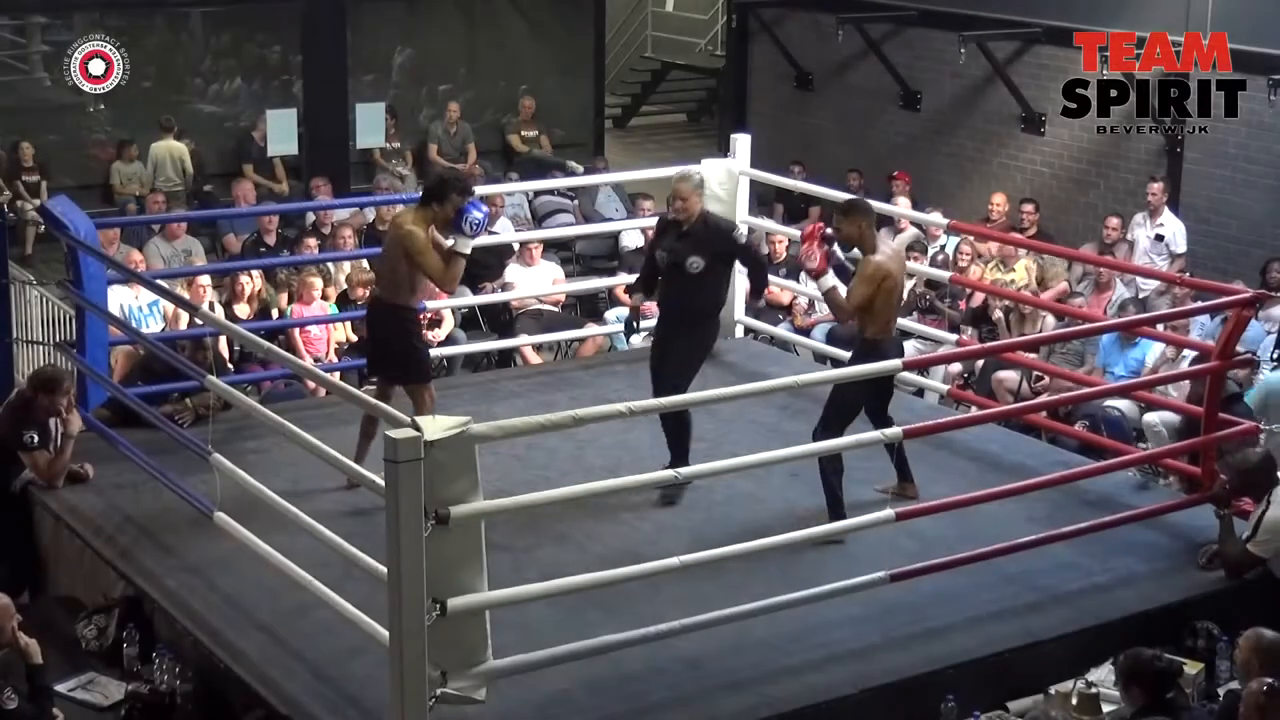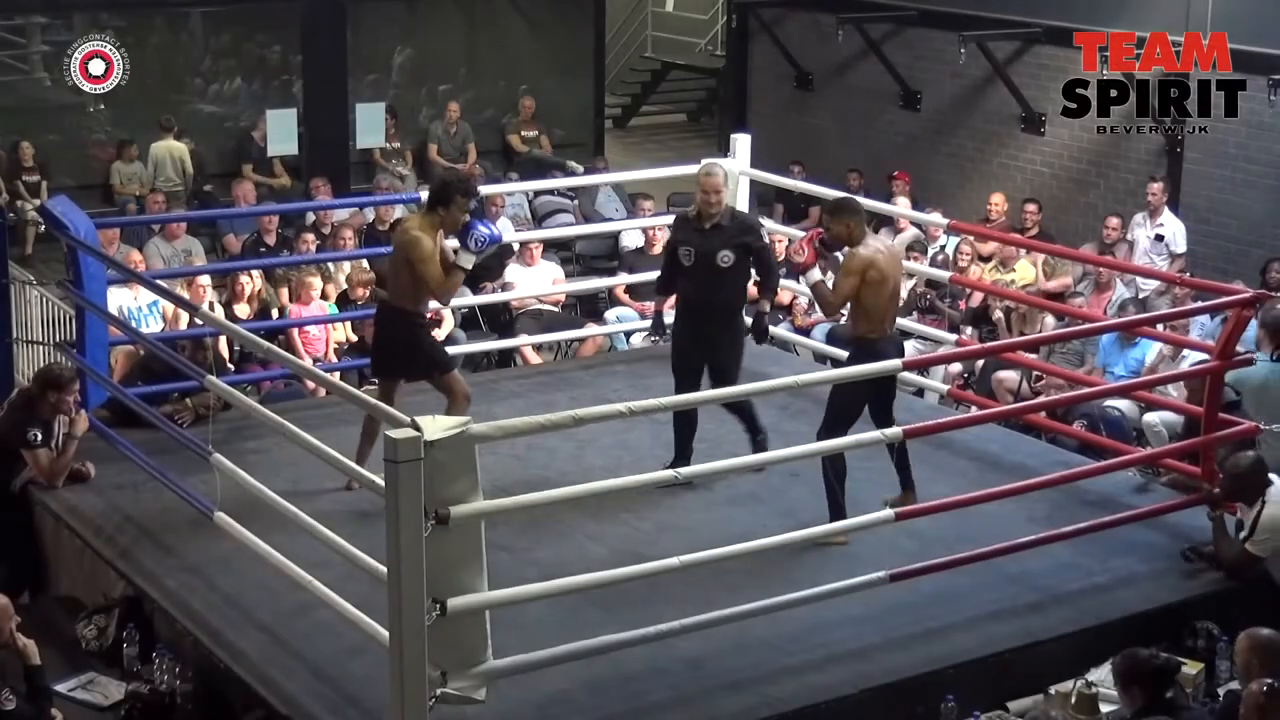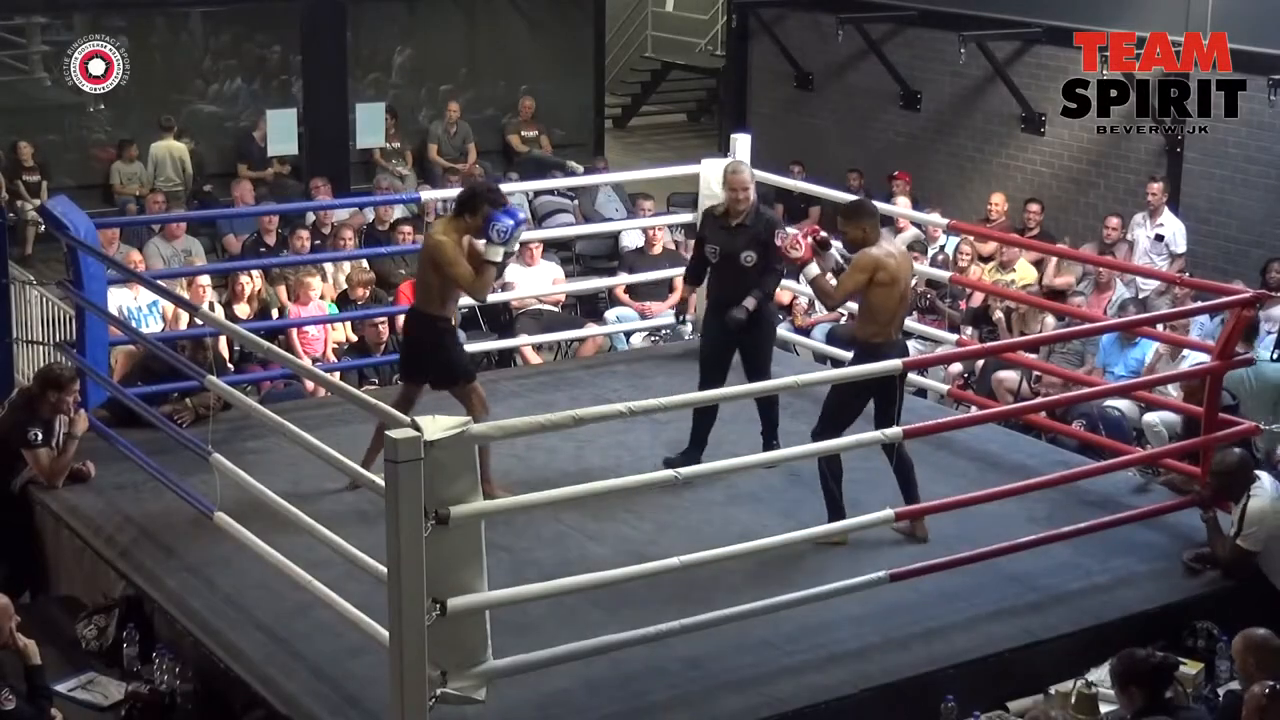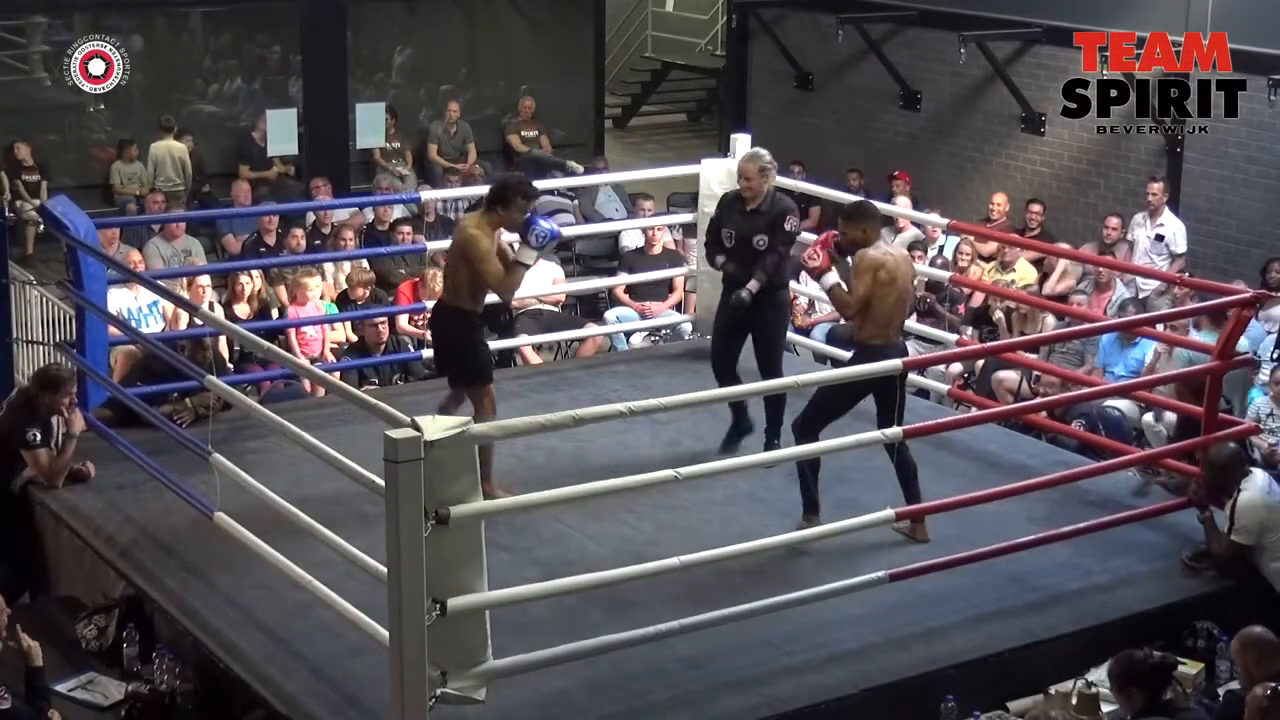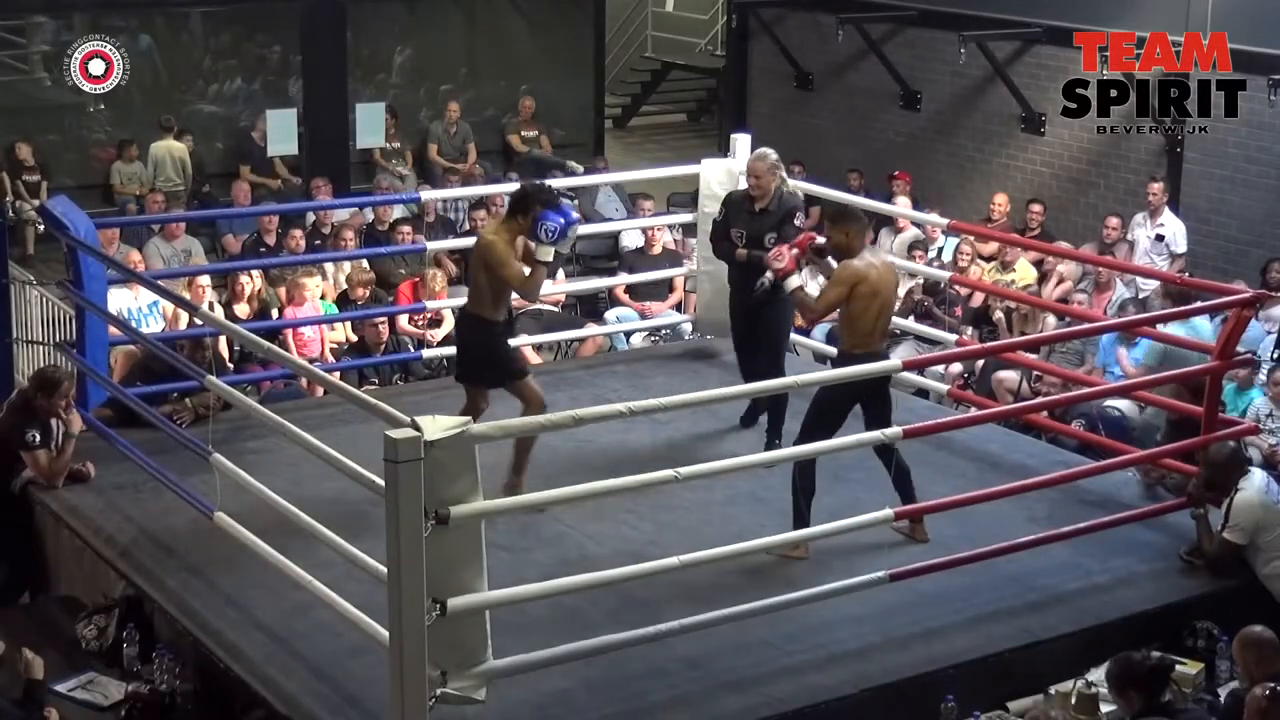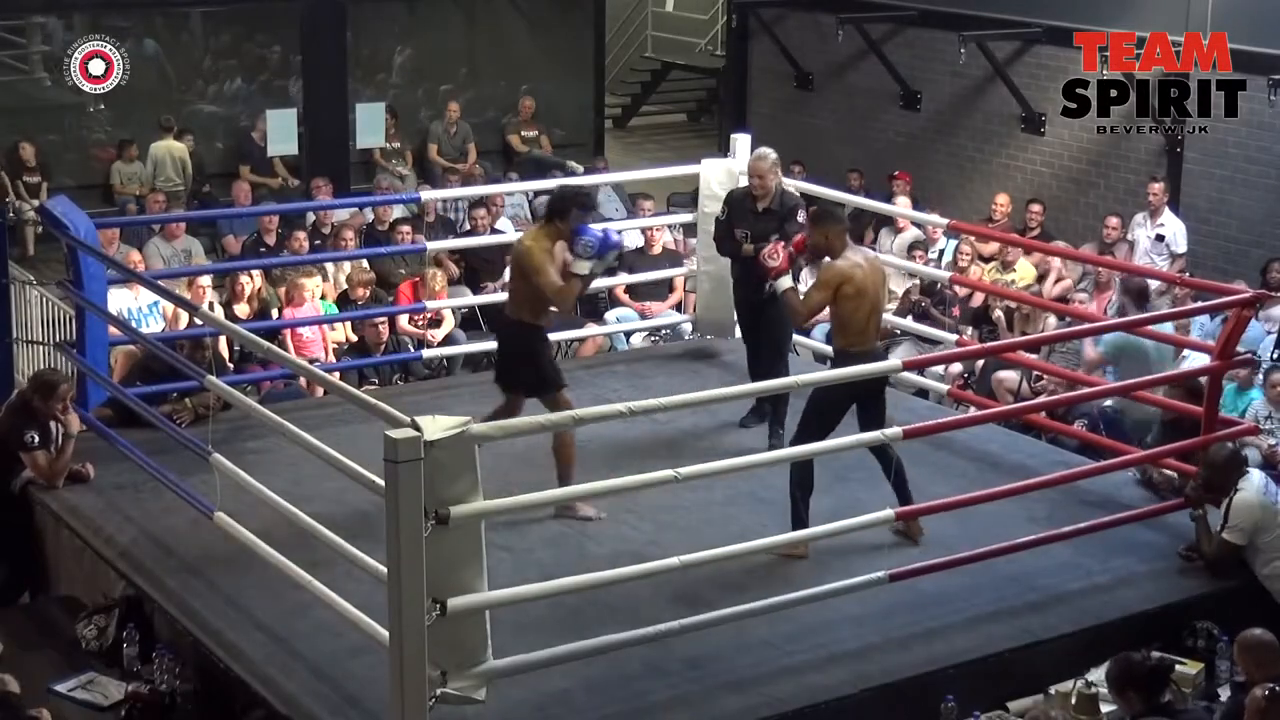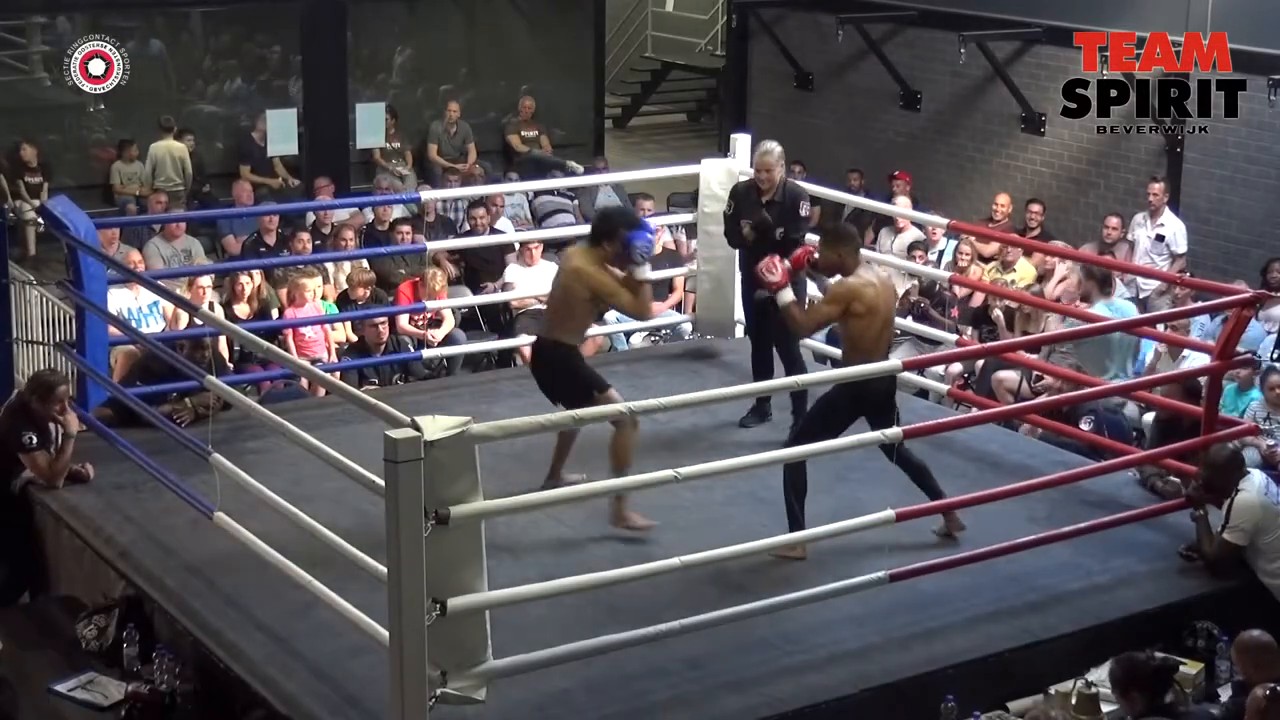
dt=0.2s
person 1, frame 1
left shoulder: (874, 263)
right shoulder: (890, 249)
left elbow: (844, 312)
right elbow: (861, 287)
left wrist: (820, 274)
right wrist: (831, 249)
left hip: (871, 354)
right hip: (889, 347)
left knee: (826, 433)
right knee: (879, 416)
left ankle: (837, 520)
right ankle: (905, 482)
person 1, frame 2
left shoulder: (860, 257)
right shoulder: (886, 247)
left elbow: (831, 305)
left wrist: (808, 269)
right wrist: (829, 252)
left hip: (868, 352)
right hip: (891, 345)
left knee: (830, 435)
right knee: (885, 420)
left ankle: (837, 526)
right ankle: (908, 492)
person 1, frame 3
left shoulder: (869, 258)
right shoulder: (900, 252)
left elbow: (833, 298)
left wrist: (805, 262)
right wrist: (825, 253)
left hip: (872, 358)
right hip: (897, 353)
left knee: (825, 437)
right knee: (891, 438)
left ankle: (836, 524)
right ankle: (917, 521)
person 1, frame 4
left shoulder: (869, 258)
right shoulder: (903, 257)
left elbow: (849, 307)
left wrist: (823, 272)
right wrist: (841, 257)
left hip: (869, 358)
right hip: (897, 354)
left knee: (804, 427)
right knee: (894, 439)
left ankle: (810, 518)
right ankle: (917, 523)
person 1, frame 5
left shoulder: (853, 269)
right shoulder: (886, 264)
left elbow: (813, 313)
left wrist: (789, 275)
right wrist: (823, 260)
left hip: (851, 367)
right hip: (879, 363)
left knee: (806, 448)
right knee: (885, 443)
left ankle: (799, 539)
right ankle: (916, 523)
person 1, frame 6
left shoulder: (837, 270)
right shoulder: (872, 261)
left elbow: (799, 315)
left wrist: (779, 276)
right wrist: (809, 257)
left hip: (849, 367)
right hip: (876, 362)
left knee: (803, 447)
right knee: (878, 442)
left ankle: (799, 538)
right ankle: (910, 520)
person 1, frame 7
left shoulder: (847, 288)
right shoulder: (881, 278)
left elbow: (803, 326)
left wrist: (780, 288)
right wrist: (814, 271)
left hip: (856, 383)
right hip: (884, 379)
left knee: (796, 451)
right knee: (896, 449)
left ankle: (794, 541)
right ankle: (950, 517)
person 2, frame 1
left shoulder: (417, 222)
right shoulder: (411, 231)
left elbow: (443, 259)
right elbow: (448, 283)
left wrist: (460, 238)
right wrist: (465, 239)
left hip: (383, 312)
right hip: (398, 318)
left knee: (383, 394)
right knee: (424, 402)
person 2, frame 2
left shoulder: (430, 229)
right shoulder: (417, 238)
left elbow: (447, 268)
right elbow: (444, 293)
left wrist: (470, 253)
right wrist: (467, 255)
left hip: (391, 318)
right hip: (406, 324)
left knee: (384, 398)
right knee: (460, 394)
left ankle: (358, 471)
person 2, frame 3
left shoulder: (461, 235)
right shoulder: (444, 242)
left elbow: (483, 272)
right elbow: (479, 292)
left wrist: (500, 245)
right wrist: (495, 249)
left hip: (421, 323)
right hip: (433, 328)
left knee: (405, 400)
right knee: (477, 404)
left ankle: (366, 469)
right ankle: (487, 487)
person 2, frame 4
left shoulder: (488, 228)
right shoulder: (474, 236)
left elbow: (507, 267)
right elbow: (505, 290)
left wrist: (530, 250)
right wrist: (529, 250)
left hip: (454, 317)
right hip: (458, 322)
left knee: (459, 395)
right knee: (485, 404)
right ankle: (486, 486)
person 2, frame 5
left shoulder: (516, 236)
right shoulder: (493, 242)
left elbow: (542, 276)
right elbow: (529, 292)
left wrist: (555, 245)
right wrist: (545, 248)
left hip: (481, 327)
right hip: (481, 330)
left knee: (475, 408)
right knee: (535, 401)
right ankle: (516, 481)
person 2, frame 6
left shoulder: (555, 242)
right shoulder: (534, 248)
left elbow: (577, 284)
right elbow: (563, 300)
left wrist: (599, 259)
right wrist: (582, 262)
left hip: (518, 330)
right hip: (523, 335)
left knee: (512, 406)
right knee: (565, 414)
right ankle: (566, 500)
person 2, frame 7
left shoulder: (576, 255)
right shoulder: (594, 275)
left elbow: (621, 288)
right elbow: (642, 311)
left wrist: (634, 271)
right wrist: (642, 269)
left hip: (545, 350)
right hip: (560, 356)
left knee: (577, 410)
right knee: (626, 419)
left ankle: (555, 476)
right ankle: (620, 509)
person 3, frame 1
left shoulder: (720, 231)
right shoulder: (665, 227)
left elbow: (757, 265)
right elbow: (650, 270)
left wrist: (755, 298)
right wrist: (636, 306)
left hip: (701, 326)
right hip: (668, 322)
left knee: (672, 392)
right knee: (661, 392)
left ankle: (681, 468)
right ankle: (680, 462)
person 3, frame 2
left shoulder: (745, 225)
right shoulder: (682, 223)
left elbow: (767, 270)
right elbow: (669, 270)
left wrist: (764, 313)
right wrist: (658, 310)
left hip: (726, 322)
right hip: (688, 319)
left knee: (724, 390)
right knee: (684, 390)
left ankle: (758, 438)
right ankle: (681, 460)
person 3, frame 3
left shoulder: (769, 222)
right shoulder: (711, 218)
left elbow: (774, 273)
right elbow: (698, 261)
left wrist: (747, 307)
right wrist: (684, 296)
left hip: (757, 315)
right hip: (718, 311)
left knee: (759, 380)
right knee: (709, 381)
left ankle: (771, 442)
right ankle: (693, 451)
person 3, frame 4
left shoulder: (784, 209)
right shoulder: (728, 202)
left elbow: (776, 256)
right elbow: (711, 244)
left wrist: (750, 288)
right wrist: (722, 264)
left hip: (770, 298)
right hip: (732, 294)
left knee: (769, 369)
right knee: (720, 362)
left ankle: (773, 439)
right ankle: (740, 421)
person 3, frame 5
left shoulder: (791, 207)
right shoulder: (733, 201)
right elbow: (718, 245)
left wrist: (767, 277)
right wrist: (748, 255)
left hip: (775, 295)
right hip: (740, 292)
left knee: (773, 364)
right knee: (745, 355)
left ankle: (774, 438)
right ankle: (758, 402)
person 3, frame 6
left shoulder: (792, 204)
right shoulder: (735, 200)
right elbow: (722, 243)
right wrist: (754, 249)
right hip: (745, 287)
left knee: (777, 357)
right knee: (754, 349)
left ankle: (777, 430)
right ankle: (762, 405)
person 3, frame 7
left shoulder: (796, 196)
right shoulder: (741, 192)
left elbow: (793, 245)
right elbow: (732, 237)
right wrist: (751, 230)
right hip: (752, 280)
left knee: (788, 348)
right knee: (759, 344)
left ankle: (801, 418)
right ankle: (762, 405)
person 4, frame 1
left shoulder: (42, 408)
right shoulder: (21, 423)
left elbow: (49, 456)
right elbow: (52, 480)
left wrist: (72, 469)
right wrist: (70, 434)
left knee: (26, 558)
person 4, frame 2
left shoulder: (44, 406)
right shoulder: (25, 422)
left elbow: (52, 457)
right elbow: (53, 479)
left wrist: (75, 468)
right wrist: (75, 434)
left knee: (27, 559)
right knee: (19, 563)
person 4, frame 3
left shoulder: (45, 406)
right shoulder: (26, 421)
left elbow: (51, 457)
right elbow: (53, 478)
left wrist: (74, 468)
right wrist: (75, 434)
left knee: (29, 559)
right knee: (19, 564)
person 4, frame 4
left shoulder: (41, 405)
right shoulder: (24, 421)
left elbow: (51, 458)
right elbow: (53, 479)
left wrist: (74, 468)
right wrist: (73, 433)
left knee: (27, 559)
right knee: (20, 565)
person 4, frame 5
left shoulder: (40, 407)
right shoulder: (23, 423)
left elbow: (51, 458)
right elbow: (53, 479)
left wrist: (74, 469)
right wrist: (72, 433)
left knee: (27, 560)
right knee: (19, 566)
person 4, frame 6
left shoulder: (43, 410)
right shoulder: (22, 424)
left elbow: (51, 460)
right elbow: (53, 479)
left wrist: (73, 469)
right wrist: (71, 434)
left knee: (25, 559)
right knee: (20, 566)
person 4, frame 7
left shoulder: (42, 412)
right shoulder: (20, 425)
left elbow: (51, 461)
right elbow: (53, 479)
left wrist: (73, 469)
right wrist: (70, 434)
left knee: (26, 560)
right knee: (21, 566)
